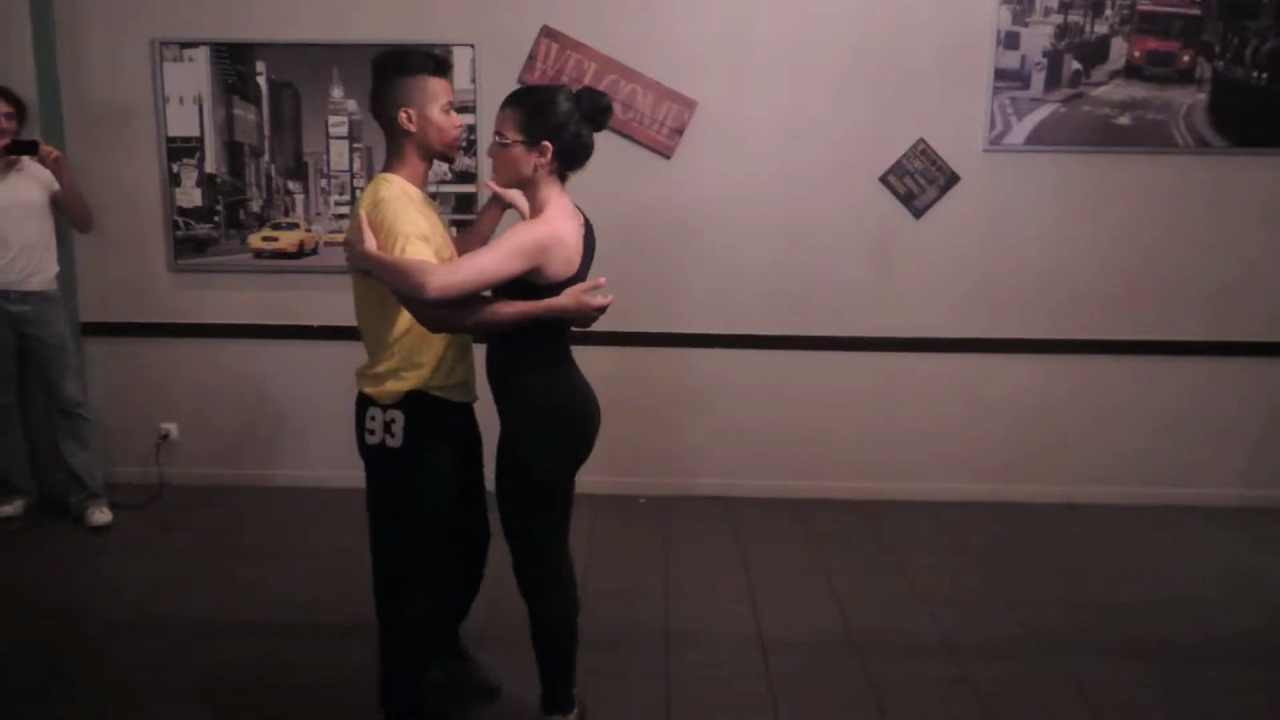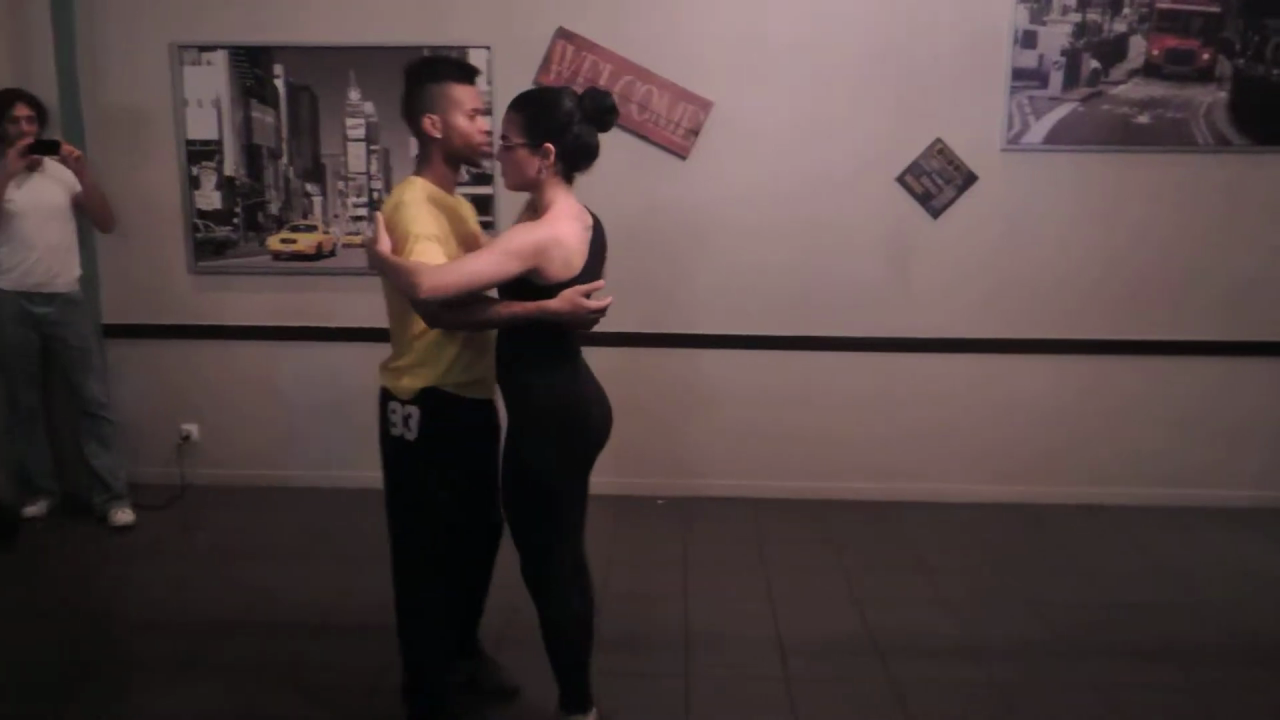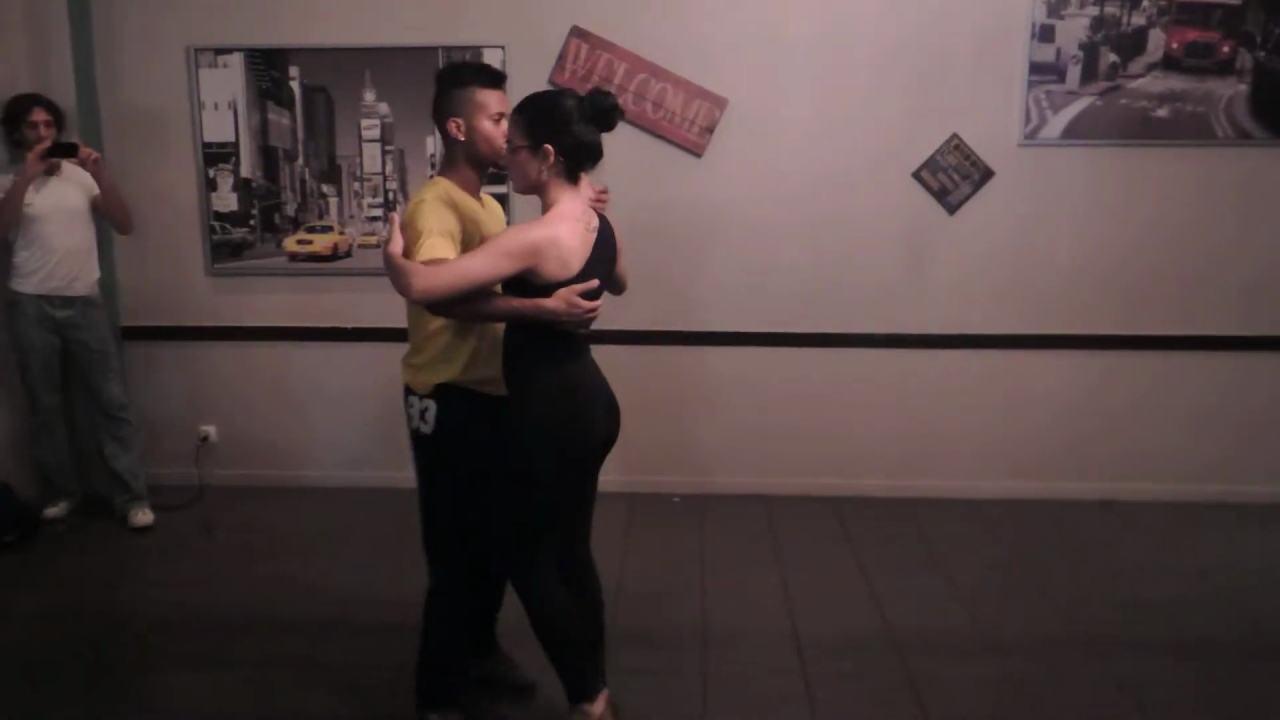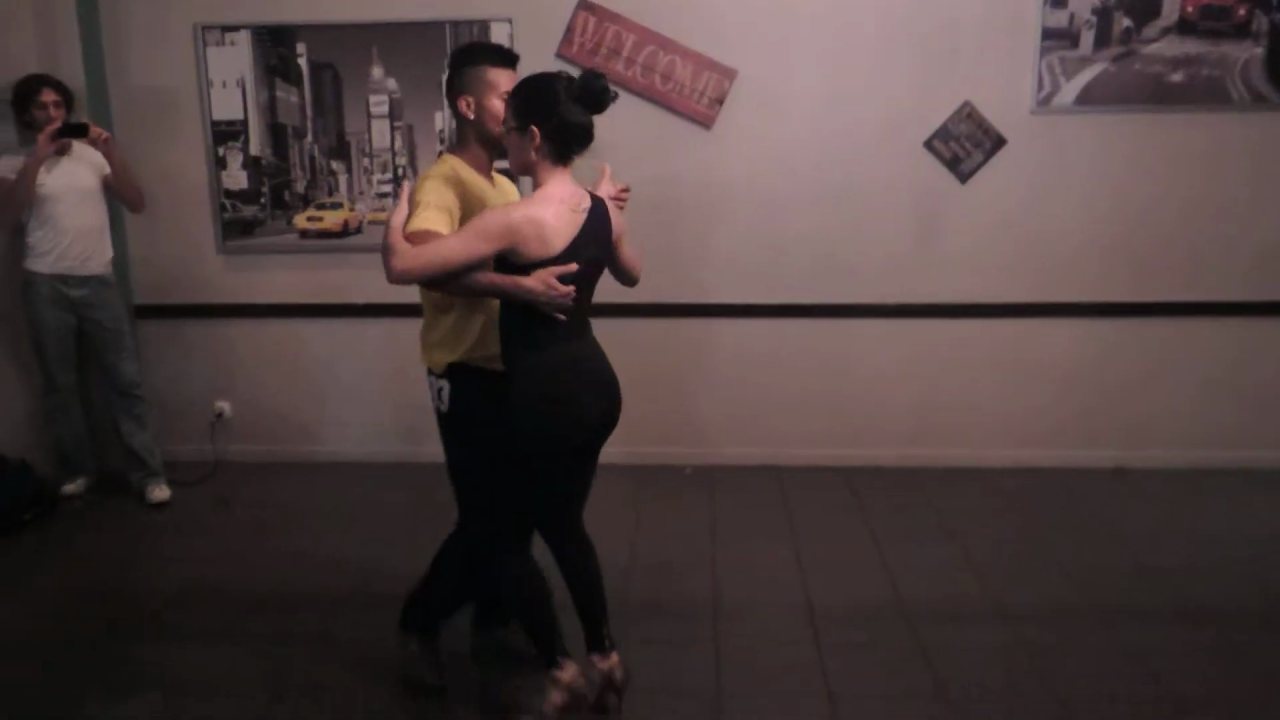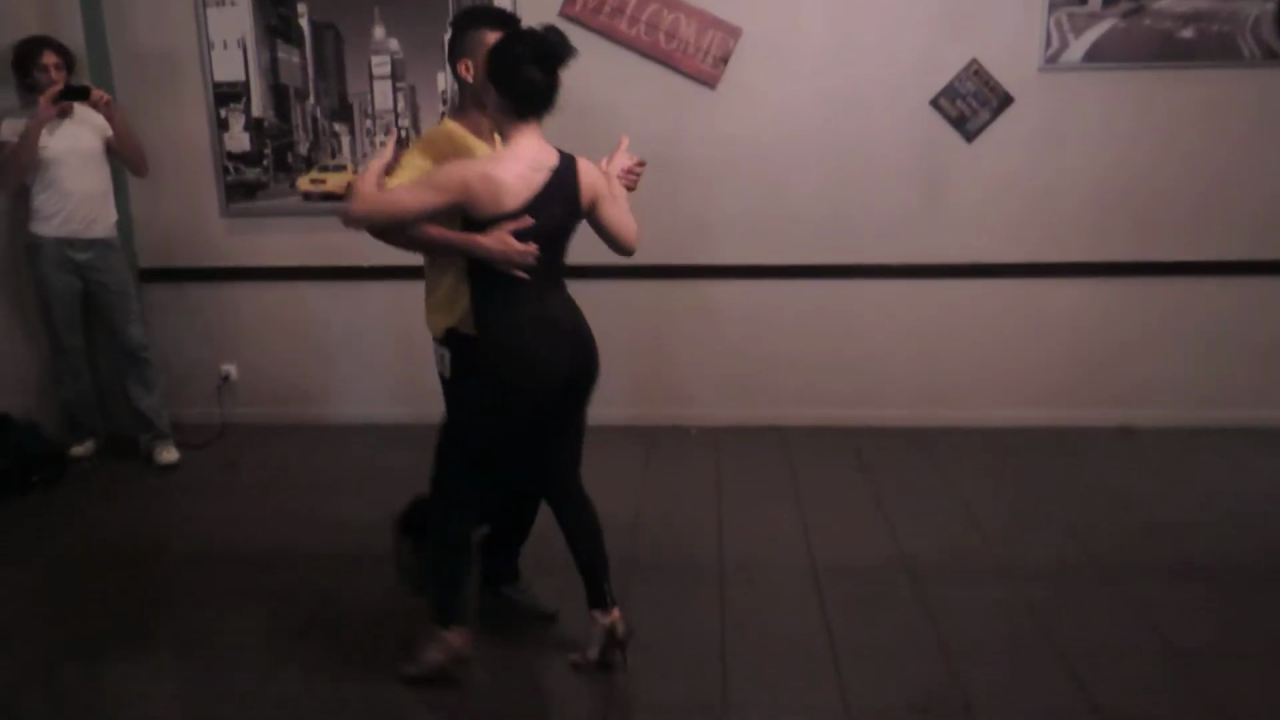
dt=0.2s
person 1, frame 1
left shoulder: (412, 199)
right shoulder: (391, 204)
right elbow: (438, 309)
left wrist: (498, 206)
right wrist: (556, 307)
left hip: (444, 405)
right hip: (408, 415)
left knee: (466, 544)
right knee: (415, 566)
left ankle: (442, 652)
person 1, frame 2
left shoulder: (453, 202)
right shoulder: (414, 206)
right elbow: (437, 305)
right wrist: (549, 309)
left hip: (469, 401)
right hip: (428, 409)
left knee: (479, 539)
right knee: (432, 559)
left ankle: (461, 652)
person 1, frame 3
left shoulder: (486, 205)
right shoulder: (435, 206)
right elbow: (440, 295)
right wrist: (543, 308)
left hip: (493, 395)
right hip: (450, 402)
left knee: (497, 535)
right knee: (458, 549)
left ankle: (478, 648)
person 1, frame 4
left shoulder: (503, 184)
right shoulder: (442, 184)
right wrist: (520, 287)
left hip: (513, 373)
right hip: (469, 378)
right knee: (488, 518)
left ankle: (492, 615)
right ankle: (418, 625)
person 1, frame 5
left shoulder: (510, 148)
right shoulder: (436, 147)
right elbow: (387, 221)
right wrist: (477, 244)
right hip: (474, 344)
left ankle: (500, 574)
right ankle: (417, 528)
person 2, frame 1
left shoulder: (541, 235)
right shoulder: (568, 219)
left elbow: (433, 285)
left wrist: (369, 256)
right wrist: (517, 205)
left hip: (542, 418)
right hip: (557, 408)
left knee: (539, 571)
right knee: (548, 563)
person 2, frame 2
left shoulder: (539, 237)
right shoulder: (582, 222)
left elbow: (427, 285)
left wrist: (381, 255)
left hip: (549, 419)
right hip: (575, 407)
left knee: (546, 570)
right knee: (563, 560)
person 2, frame 3
left shoulder: (535, 239)
right shoulder: (597, 224)
left elbow: (422, 287)
left wrist: (393, 254)
left hip: (553, 417)
right hip: (590, 405)
left knee: (530, 566)
right knee: (570, 555)
person 2, frame 4
left shoulder: (519, 219)
right shoulder: (602, 211)
left elbow: (402, 267)
right elbow: (631, 274)
left wrist: (394, 226)
left hip: (547, 397)
right hip: (594, 385)
left knee: (500, 538)
right knee: (564, 526)
right ankle: (604, 659)
person 2, frame 5
left shoulder: (475, 176)
right shoulder: (582, 172)
left elbow: (358, 211)
right elbow: (628, 242)
left wrist: (379, 162)
right wrist: (615, 179)
left hip: (514, 355)
right hip: (571, 344)
left knee: (457, 494)
right knee: (562, 483)
left ankle: (450, 632)
right ankle: (606, 614)
person 3, frame 1
left shoulder: (41, 168)
left elbow: (84, 223)
left wrist: (62, 172)
left hip: (42, 298)
left knee: (70, 398)
left ankle: (89, 495)
person 3, frame 2
left shoulder: (63, 171)
left elbow: (106, 223)
left wrist: (82, 170)
left hip: (65, 299)
left knee: (93, 399)
left ankle: (111, 496)
right ankle: (39, 490)
person 3, frame 3
left shoulder: (80, 174)
left elbow: (124, 225)
left wrist: (100, 173)
left hip: (84, 301)
left knee: (113, 401)
right knee: (45, 406)
left ankle: (132, 496)
right ankle: (61, 491)
person 3, frame 4
left shoulder: (91, 154)
left elbow: (136, 204)
left wrist: (111, 152)
right wrist: (36, 160)
left hip: (98, 281)
right hip: (46, 285)
left knee: (126, 380)
right knee: (60, 385)
left ankle: (148, 473)
right ankle: (76, 469)
person 3, frame 5
left shoulder: (93, 117)
left elbow: (140, 167)
left wrist: (113, 115)
right wrist: (37, 122)
left hip: (103, 244)
right hip: (51, 249)
left knee: (133, 343)
right knee: (67, 347)
left ankle: (156, 435)
right ankle: (84, 432)
